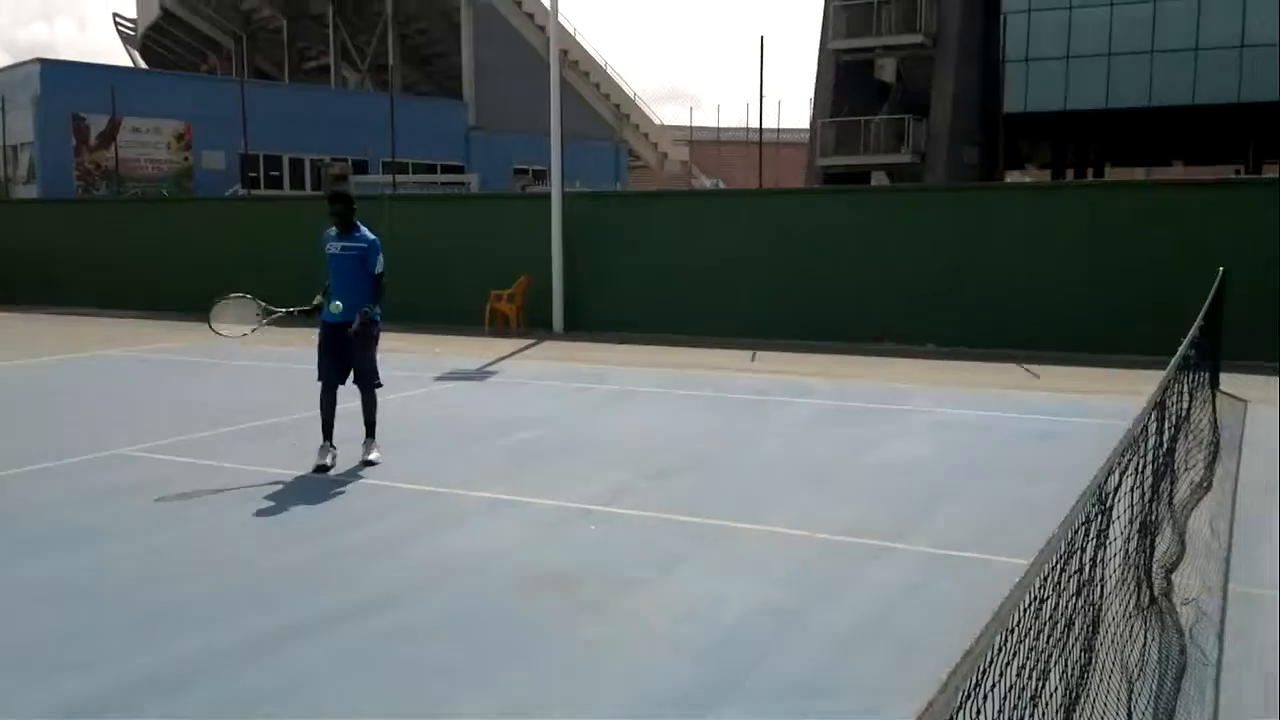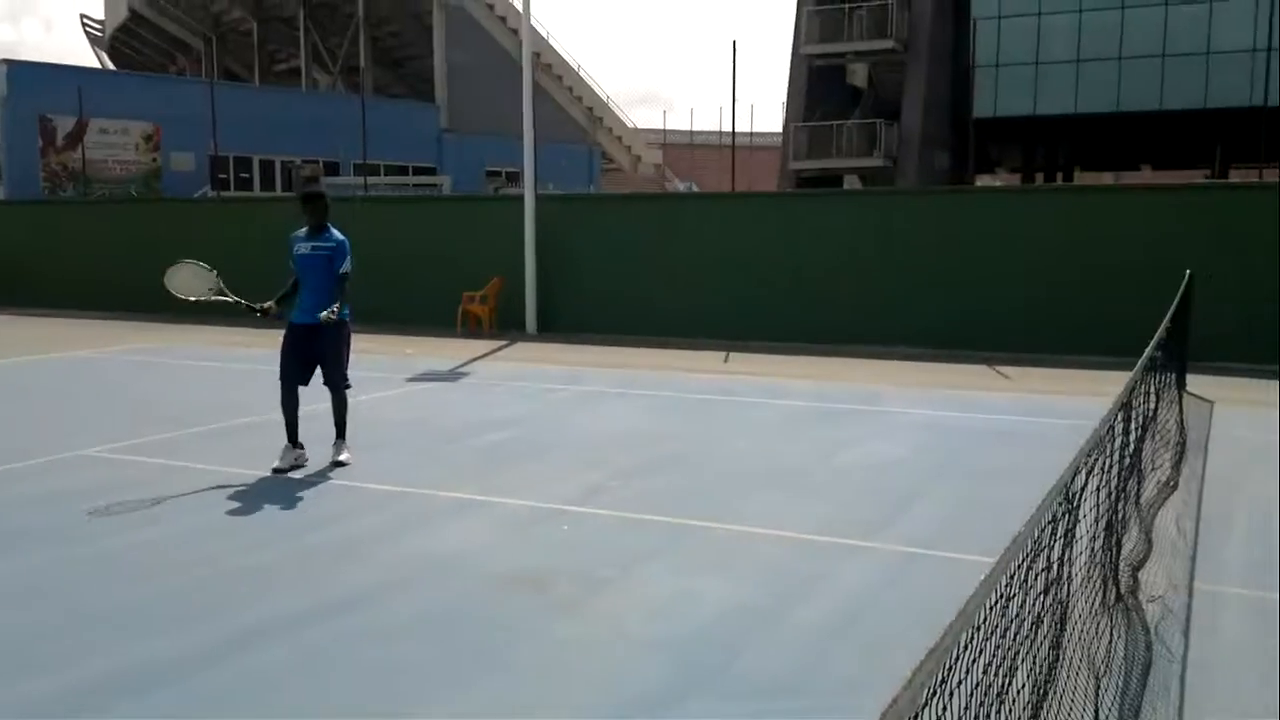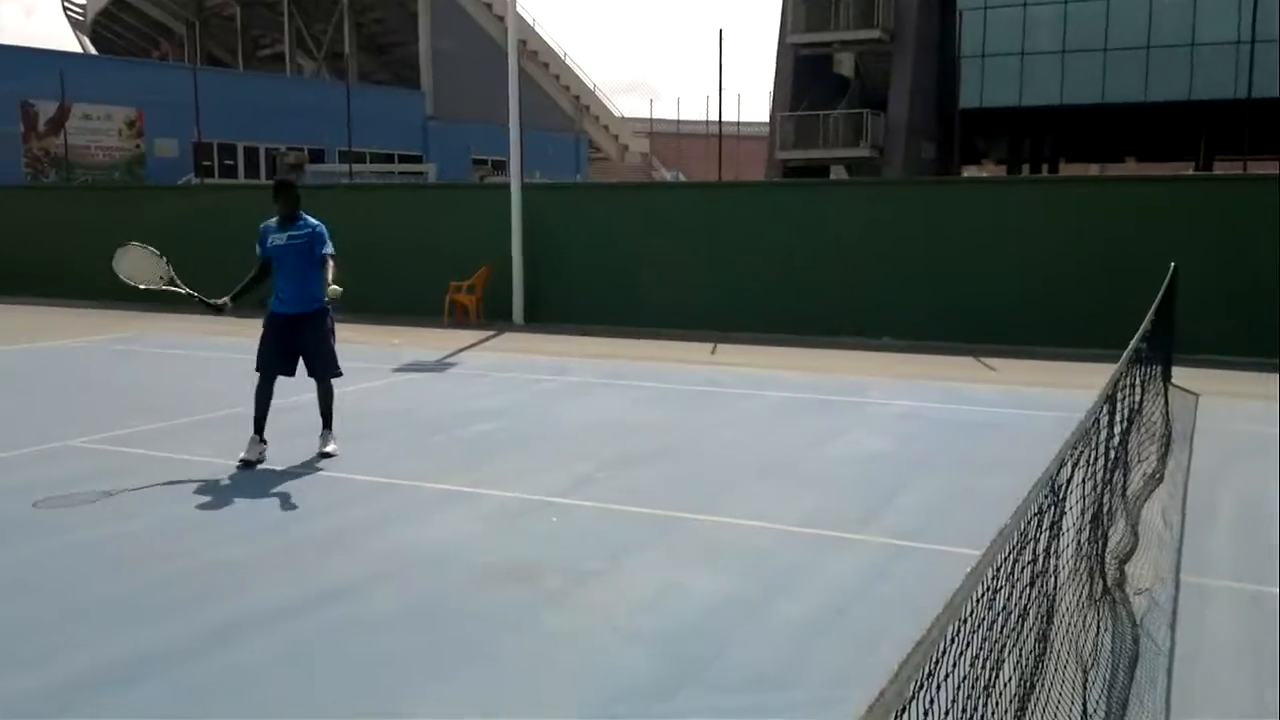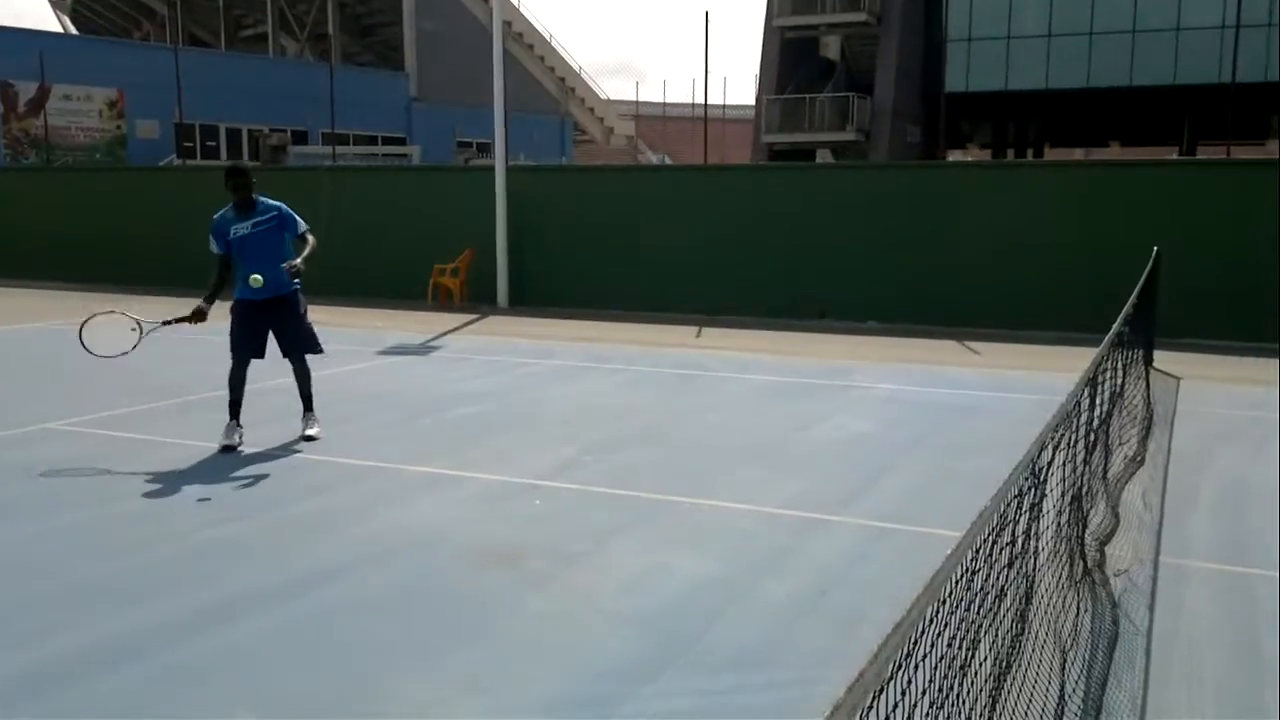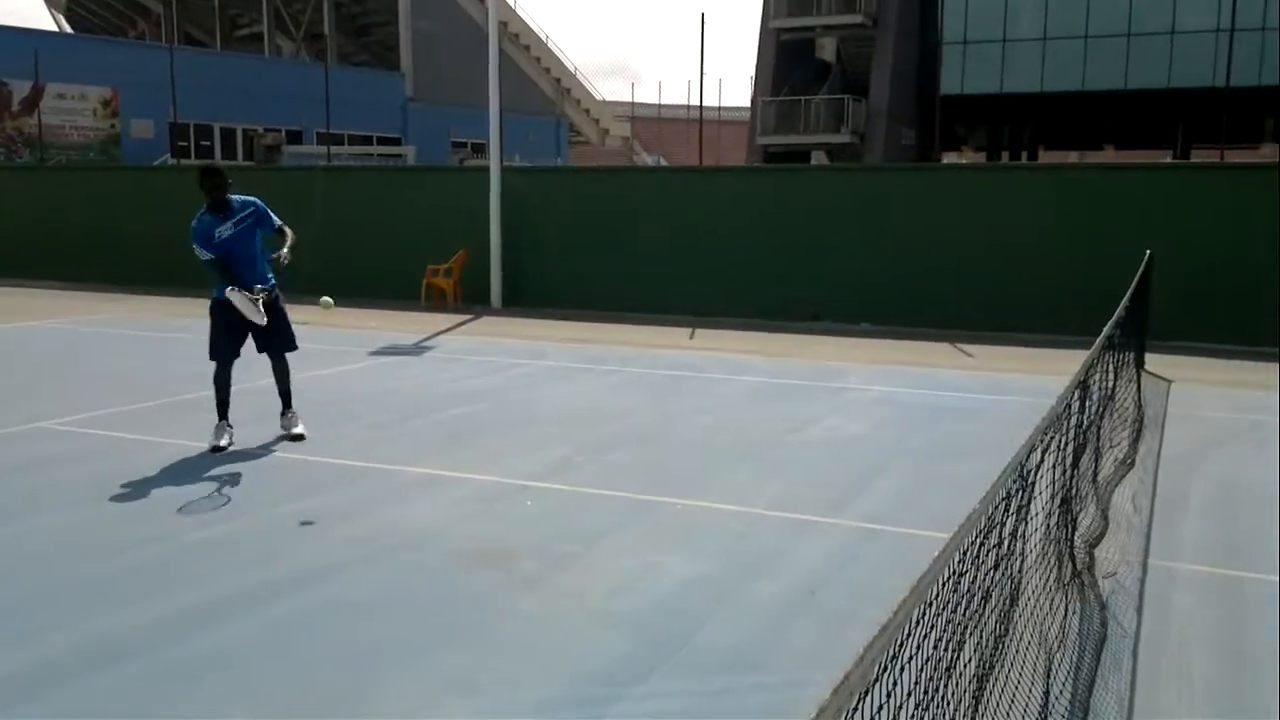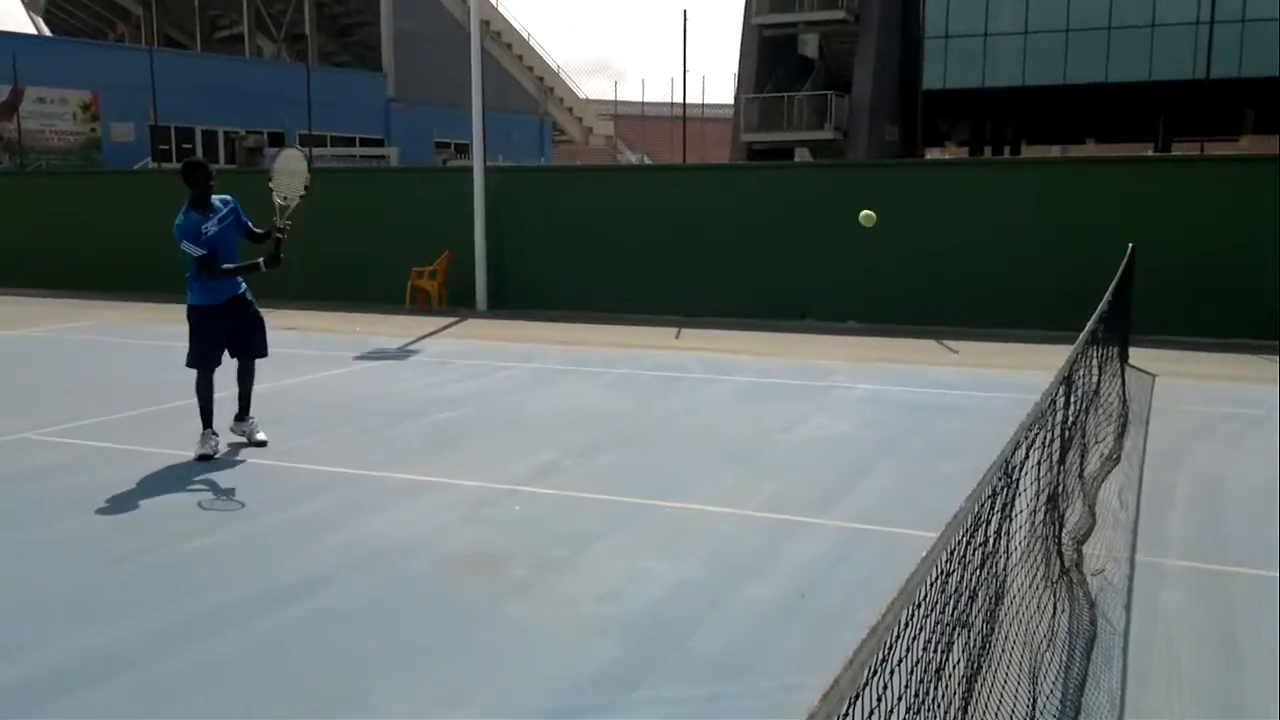
dt=0.2s
person 1, frame 1
left shoulder: (369, 242)
right shoulder: (329, 237)
left elbow: (378, 285)
left wrist: (364, 314)
right wrist: (323, 296)
left hip: (362, 323)
right hip: (332, 322)
left knee: (365, 384)
right knee: (328, 384)
left ankle: (370, 441)
right ankle: (327, 445)
person 1, frame 2
left shoulder: (337, 242)
right shoulder: (296, 239)
left elbow: (342, 284)
left wrist: (336, 309)
right wrist: (276, 302)
left hip: (331, 324)
right hip: (299, 323)
left knee: (336, 385)
right knee: (288, 384)
left ankle: (340, 442)
right ankle: (293, 447)
person 1, frame 3
left shoulder: (314, 229)
right shoulder: (266, 230)
left elbow: (328, 261)
right elbow: (261, 271)
left wrist: (330, 284)
right wrist: (231, 298)
left hip: (313, 314)
right hip: (279, 314)
left knee: (322, 375)
right knee: (266, 375)
left ankle: (327, 433)
right ankle: (257, 439)
person 1, frame 4
left shoulder: (277, 211)
right shoulder: (221, 223)
left elbow: (307, 237)
right elbow: (224, 267)
left wrist: (299, 260)
right wrist: (208, 301)
left hip: (284, 294)
right hip: (247, 299)
left knee: (297, 356)
right knee: (240, 360)
left ankle: (309, 415)
right ankle: (233, 424)
person 1, frame 5
left shoulder: (251, 206)
right shoulder: (200, 228)
left elbow: (285, 231)
right elbow: (222, 271)
left wrist: (285, 251)
left hip: (265, 290)
right hip: (230, 298)
left knee: (277, 352)
right knee: (224, 361)
left ankle: (288, 413)
right ankle: (223, 424)
person 1, frame 6
left shoulder: (228, 204)
right shoulder: (185, 224)
left elbow: (251, 234)
right elbow: (210, 270)
left wrist: (271, 232)
right wrist: (259, 264)
left hip: (237, 294)
right hip: (205, 304)
left knee: (248, 357)
right knee: (205, 367)
left ankle: (243, 419)
right ankle: (208, 432)
